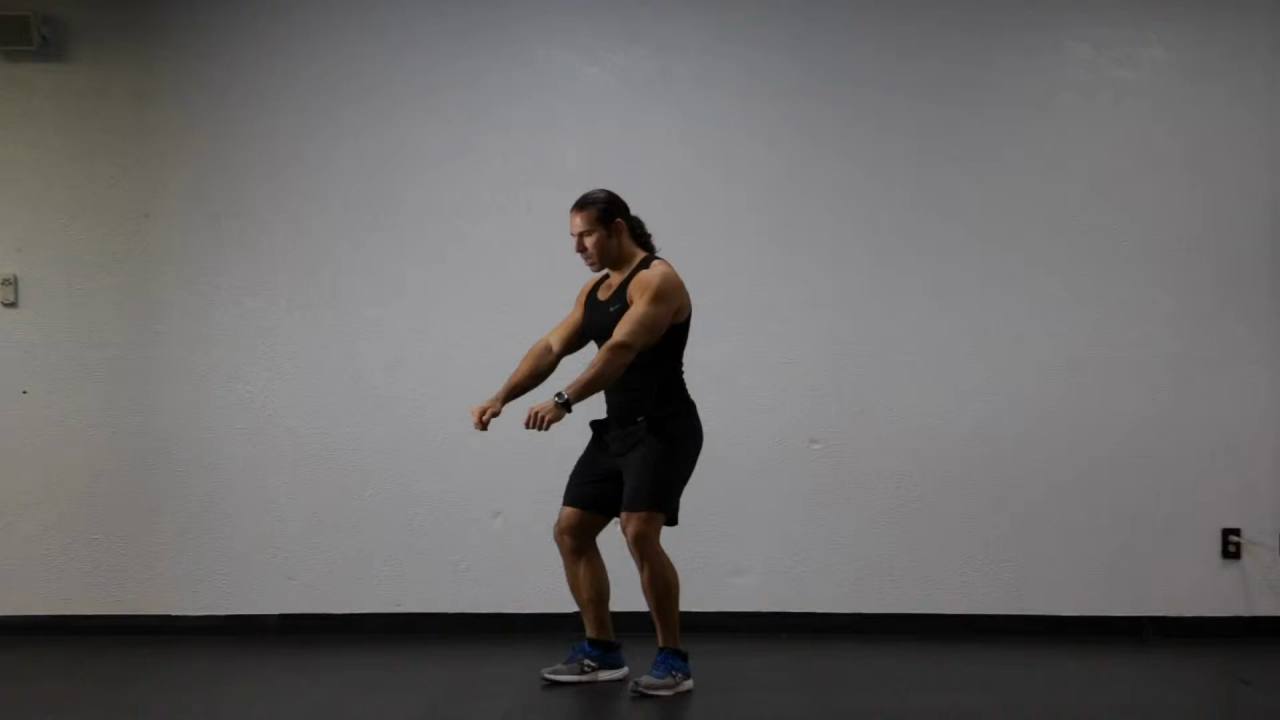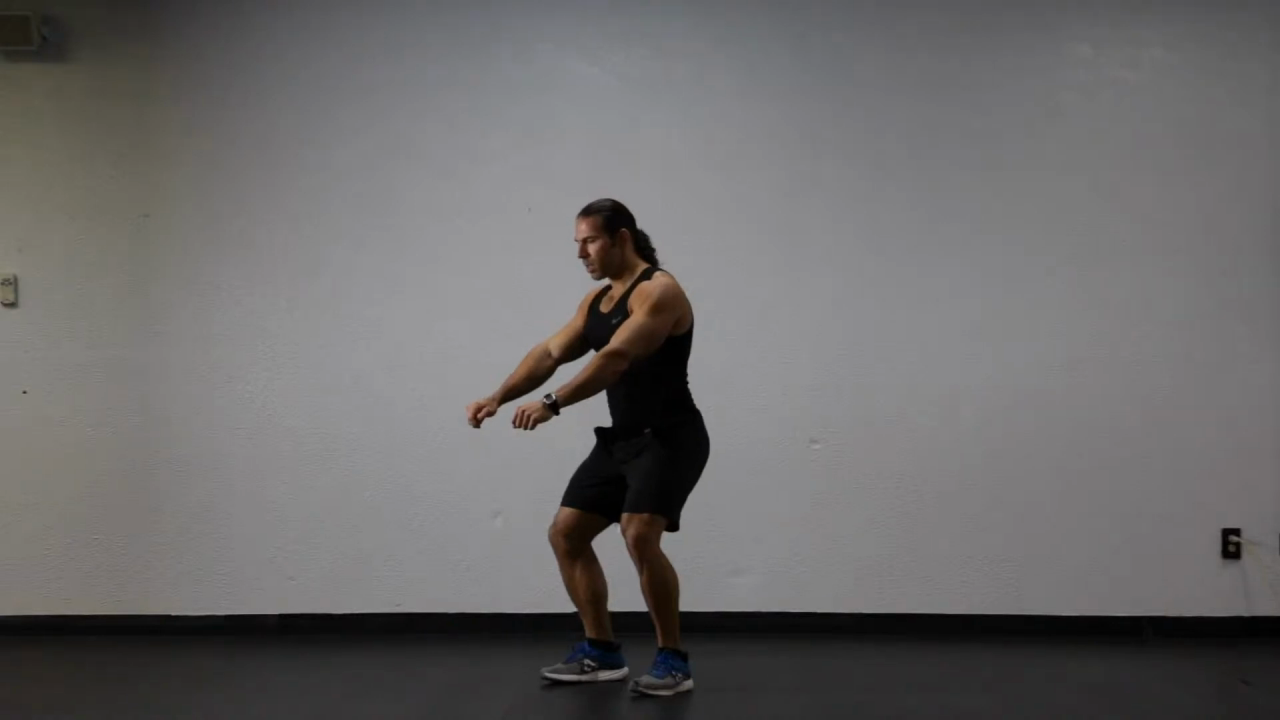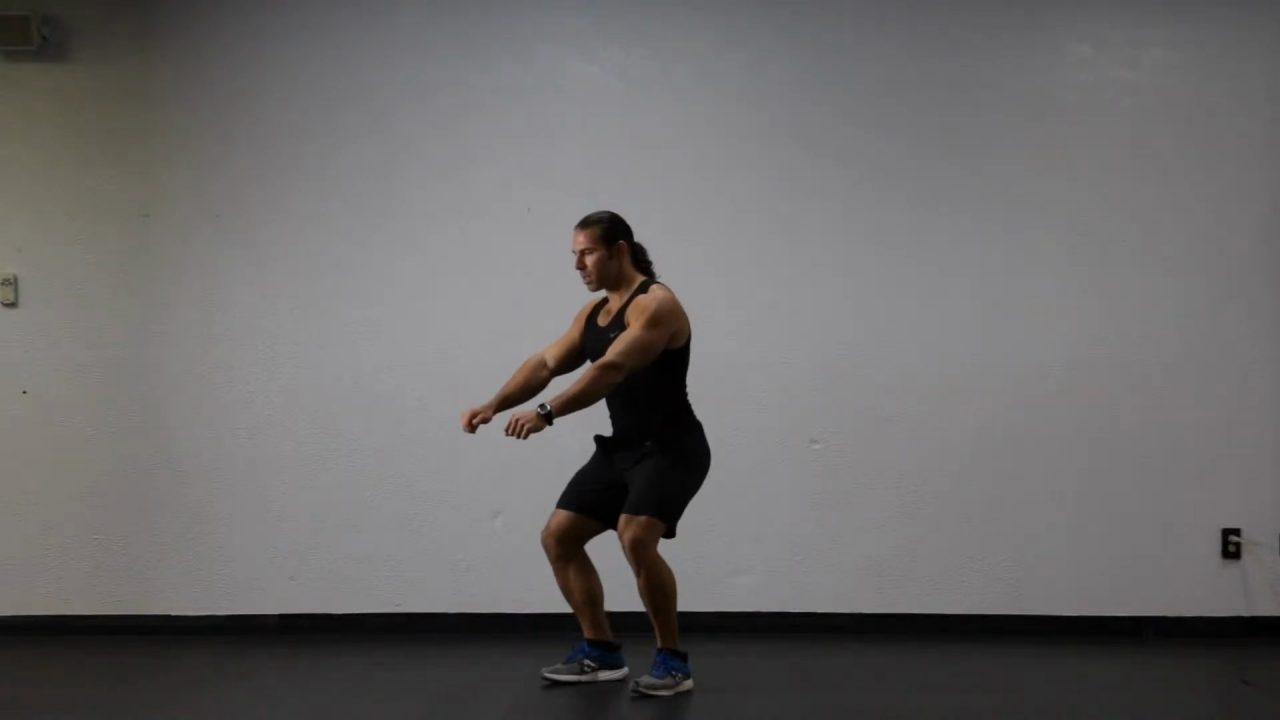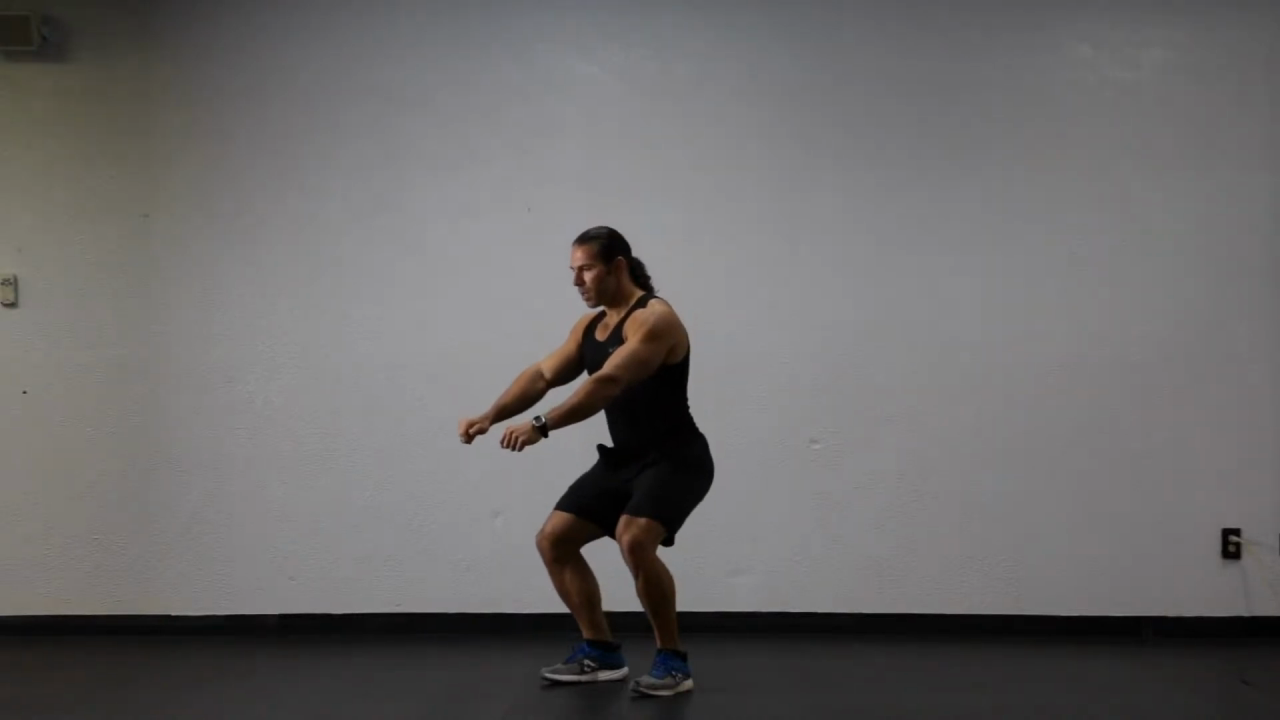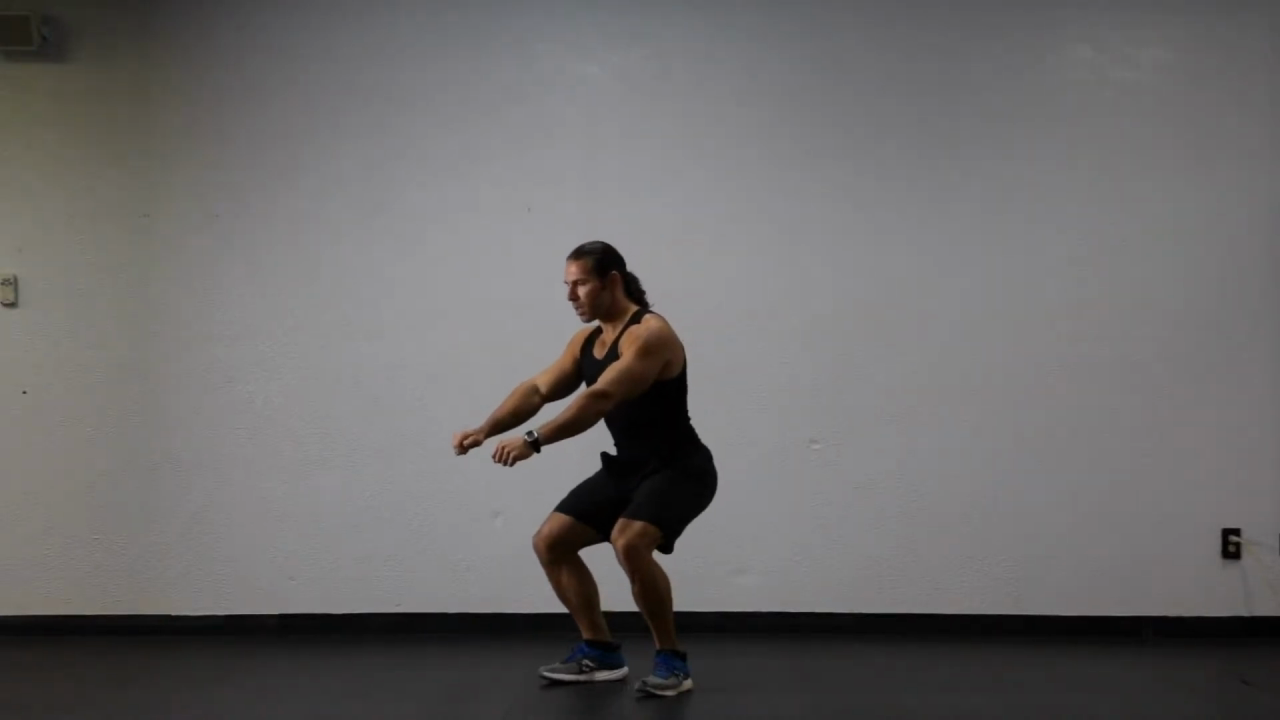
dt=1s
person 1, frame 1
left shoulder: (657, 280)
right shoulder: (594, 290)
left elbow: (620, 350)
right elbow: (551, 348)
left wrist: (563, 401)
right wrist: (501, 397)
left hip: (662, 429)
right hip: (614, 430)
left knee: (640, 534)
right knee: (570, 532)
left ankle: (673, 659)
right ankle: (602, 652)
person 1, frame 2
left shoulder: (659, 291)
right shoulder: (596, 301)
left elbow: (615, 358)
right elbow: (549, 353)
left wrist: (552, 403)
right wrist: (497, 397)
left hip: (669, 438)
right hip: (620, 438)
left knee: (640, 536)
right knee: (565, 534)
left ankle: (673, 659)
right ankle: (601, 651)
person 1, frame 3
left shoulder: (656, 304)
right shoulder: (593, 313)
left elbow: (610, 370)
right elbow: (545, 363)
left wrist: (546, 413)
right wrist: (493, 405)
left hip: (670, 448)
right hip: (620, 447)
left knee: (636, 539)
right knee: (558, 537)
left ankle: (673, 660)
right ankle: (601, 652)
person 1, frame 4
left shoulder: (655, 319)
right shoulder: (590, 325)
left elbow: (606, 383)
right elbow: (542, 375)
left wrist: (542, 426)
right wrist: (490, 416)
left hip: (674, 459)
right hip: (623, 458)
left knee: (634, 541)
right knee: (553, 539)
left ankle: (672, 660)
right ankle: (601, 652)
person 1, frame 5
left shoulder: (650, 335)
right shoulder: (586, 341)
left elbow: (599, 399)
right elbow: (537, 389)
left wrist: (533, 440)
right wrist: (485, 429)
left hip: (678, 469)
right hip: (626, 467)
left knee: (629, 543)
right knee: (549, 541)
left ankle: (672, 660)
right ankle: (600, 652)
